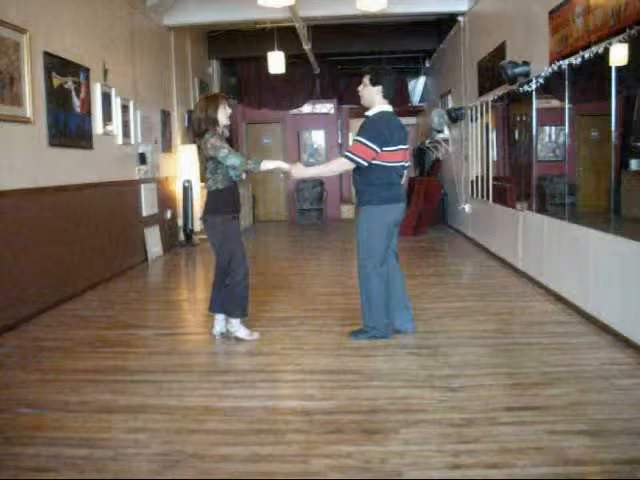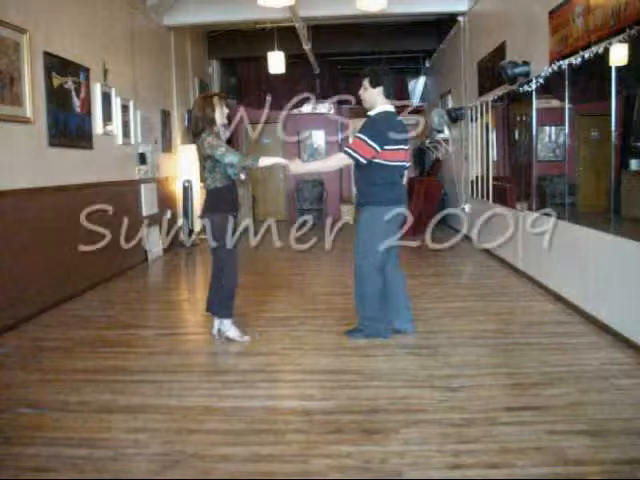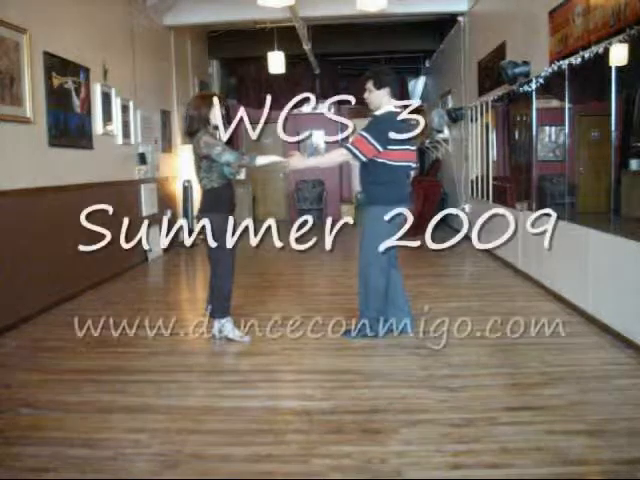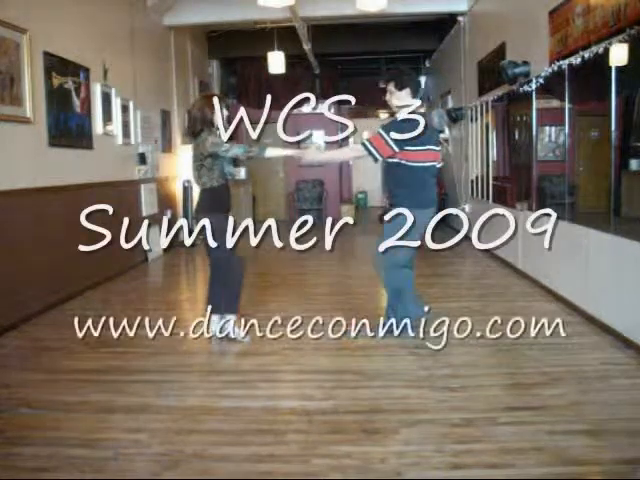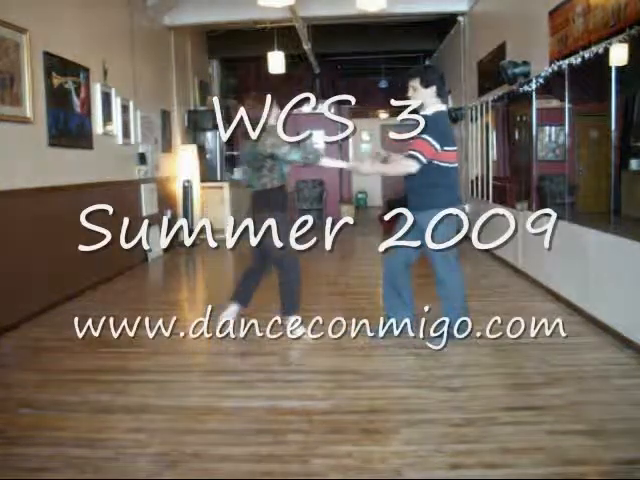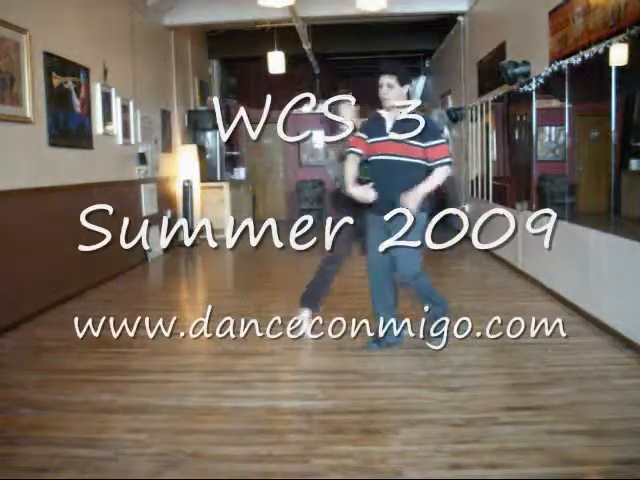
dt=0.5s
person 1, frame 1
left shoulder: (374, 124)
right shoulder: (396, 124)
left elbow: (348, 162)
left wrist: (305, 172)
left hip: (376, 206)
right hip: (393, 203)
left knee: (370, 265)
right knee: (387, 261)
left ankle: (377, 325)
right ankle: (400, 320)
person 1, frame 2
left shoulder: (377, 123)
right shoulder: (398, 124)
left elbow: (345, 158)
left wrist: (303, 167)
left hip: (377, 206)
right hip: (393, 204)
left knee: (367, 264)
right knee: (388, 262)
left ankle: (372, 324)
right ankle: (399, 320)
person 1, frame 3
left shoulder: (383, 123)
right shoulder: (404, 124)
left elbow: (345, 154)
left wrist: (303, 162)
left hip: (383, 205)
right hip: (397, 203)
left knee: (372, 262)
right knee: (387, 261)
left ankle: (370, 323)
right ankle: (398, 319)
person 1, frame 4
left shoulder: (402, 126)
right shoulder: (427, 124)
left elbow: (359, 151)
left wrist: (318, 156)
left hip: (408, 207)
right hip: (421, 204)
left knee: (389, 262)
right knee: (399, 262)
left ankle: (413, 317)
right ankle: (401, 317)
person 1, frame 5
left shoulder: (435, 124)
right shoulder: (426, 121)
left elbow: (411, 165)
left wrist: (373, 168)
right wrist: (386, 159)
left hip: (437, 209)
right hip: (415, 208)
left knee: (444, 265)
right knee: (394, 260)
left ankle: (456, 326)
right ankle: (399, 318)
person 1, frame 6
left shoulder: (424, 125)
right shoulder: (370, 125)
left elbow: (444, 168)
right elbow: (353, 157)
left wrist: (417, 193)
right wrist: (352, 186)
left hip: (410, 213)
right hip: (378, 212)
left knee: (407, 271)
right knee: (378, 271)
left ankle: (440, 314)
right ankle: (388, 330)
person 2, frame 1
left shoulder: (216, 138)
right shoulder: (212, 140)
left elbow: (234, 169)
right elbow: (242, 163)
right wrist: (279, 164)
left hip: (224, 212)
right hip: (220, 214)
left knee: (226, 267)
right knee: (238, 266)
left ankle: (220, 323)
right ankle: (234, 323)
person 2, frame 2
left shoulder: (214, 138)
right shoulder: (209, 139)
left elbow: (232, 166)
right elbow: (239, 160)
right wrist: (277, 160)
left hip: (223, 210)
right hip: (218, 211)
left knee: (222, 266)
right knee: (227, 266)
left ankle: (219, 321)
right ankle: (225, 323)
person 2, frame 3
left shoulder: (210, 138)
right shoulder: (204, 139)
left elbow: (229, 167)
right elbow: (237, 158)
right wrist: (274, 158)
left hip: (221, 209)
right hip: (215, 211)
left knee: (223, 265)
right knee: (223, 265)
left ankle: (219, 321)
right ankle: (222, 323)
person 2, frame 4
left shoulder: (207, 138)
right shoulder: (209, 139)
right elbow: (245, 151)
right wrist: (289, 152)
left hip: (214, 209)
right hip: (213, 210)
left knee: (221, 265)
right knee: (232, 264)
left ankle: (218, 320)
right ankle: (227, 320)
person 2, frame 5
left shoulder: (255, 141)
right shoulder: (266, 140)
right elbow: (301, 156)
left hip: (265, 208)
right hip: (270, 210)
left knee: (260, 263)
right knee: (289, 264)
left ankle: (233, 310)
right ankle: (290, 321)
person 2, frame 6
right shoulder: (335, 142)
right elbow: (337, 175)
left hip: (363, 209)
right hip: (345, 209)
right knee: (333, 262)
right ankle: (306, 312)
